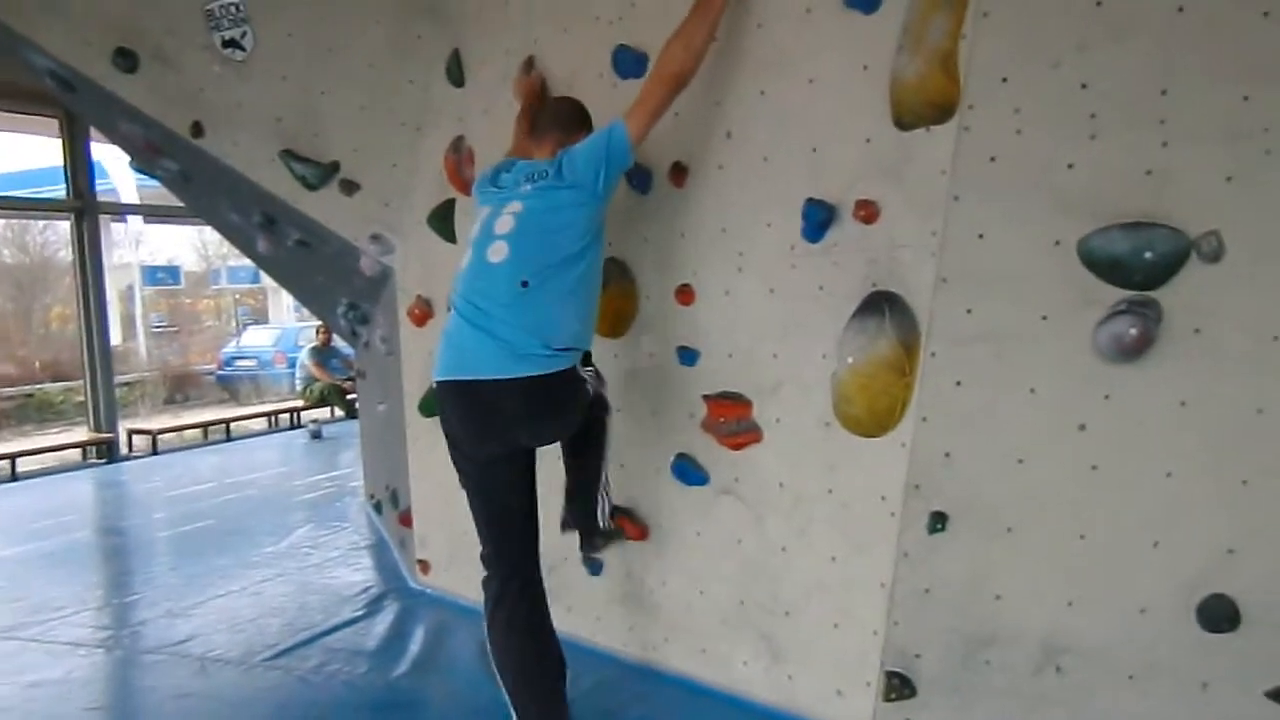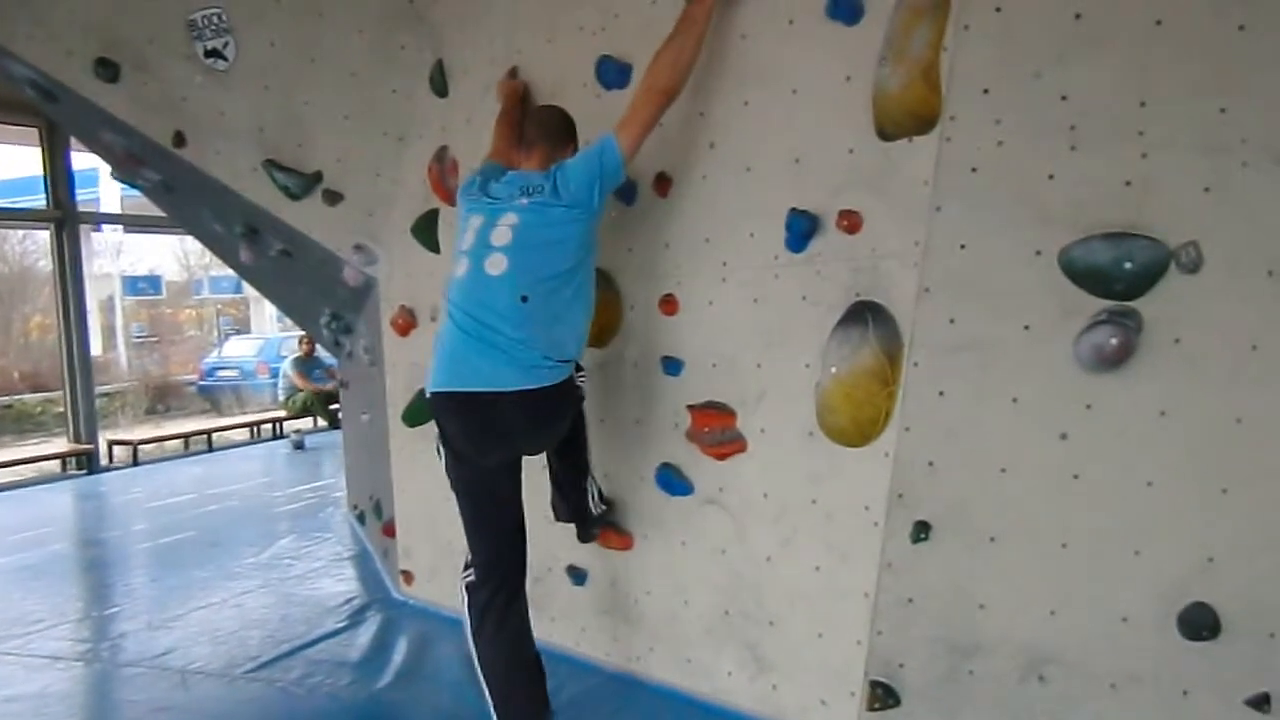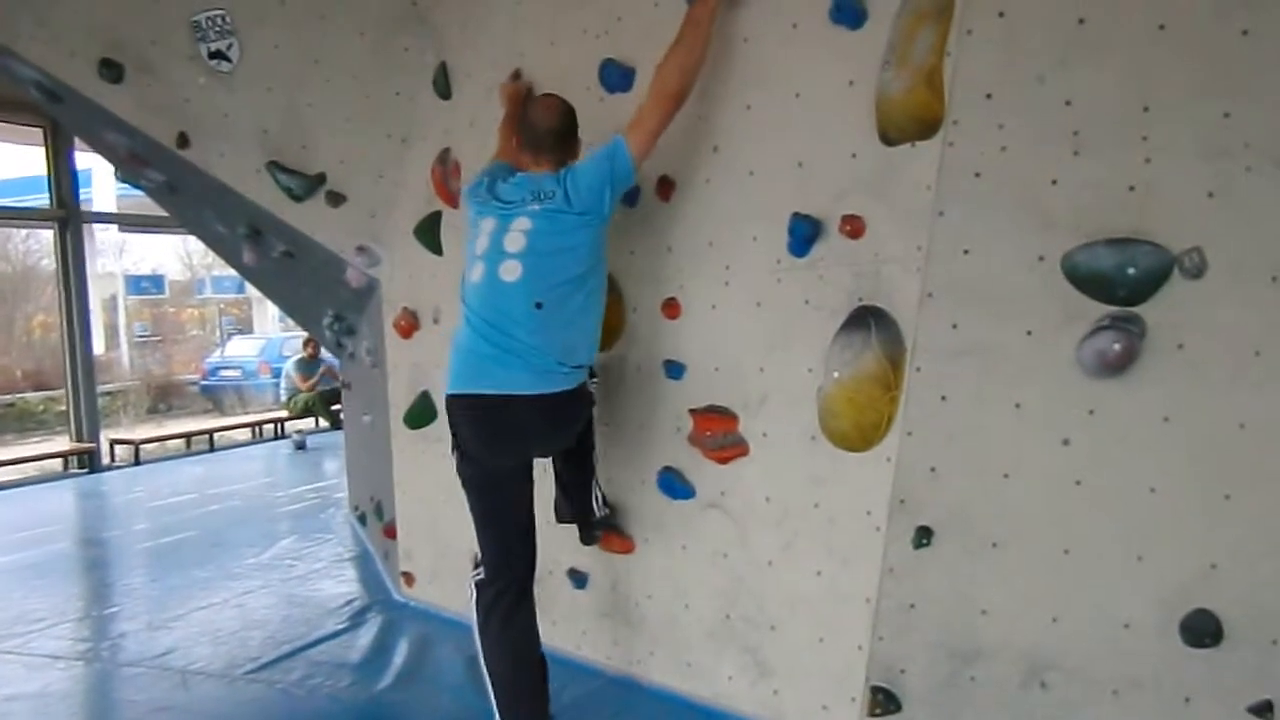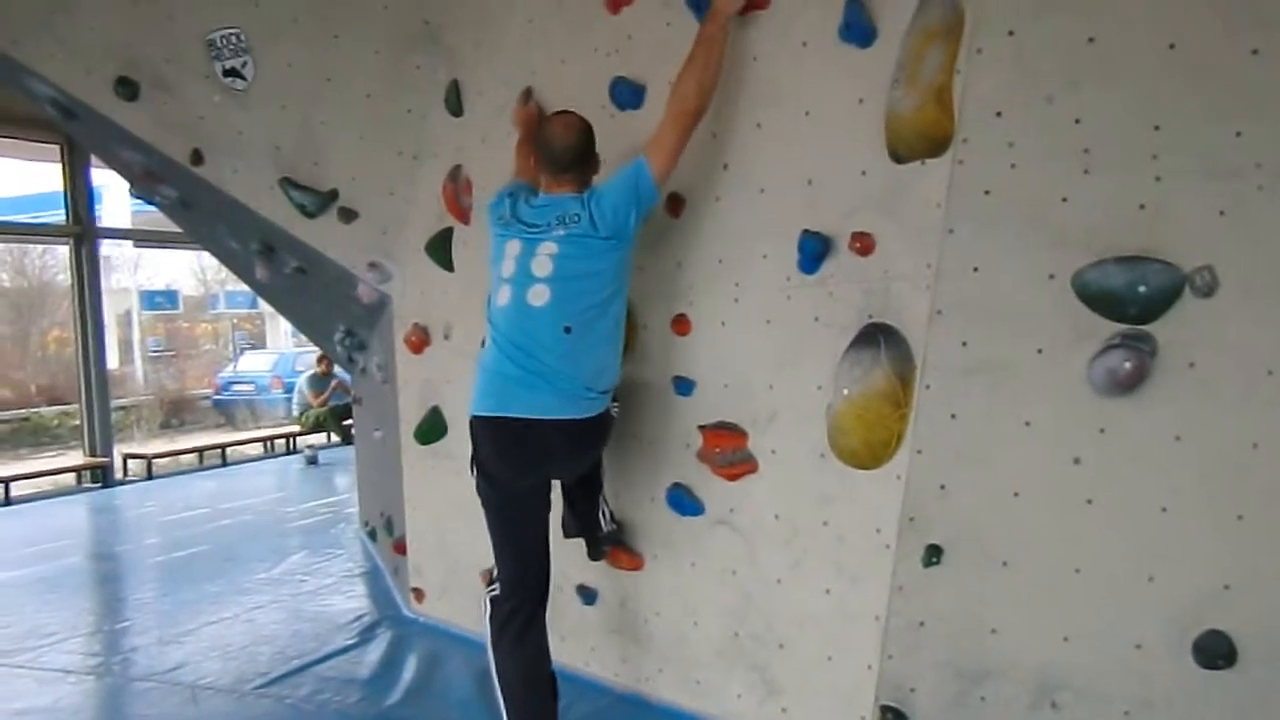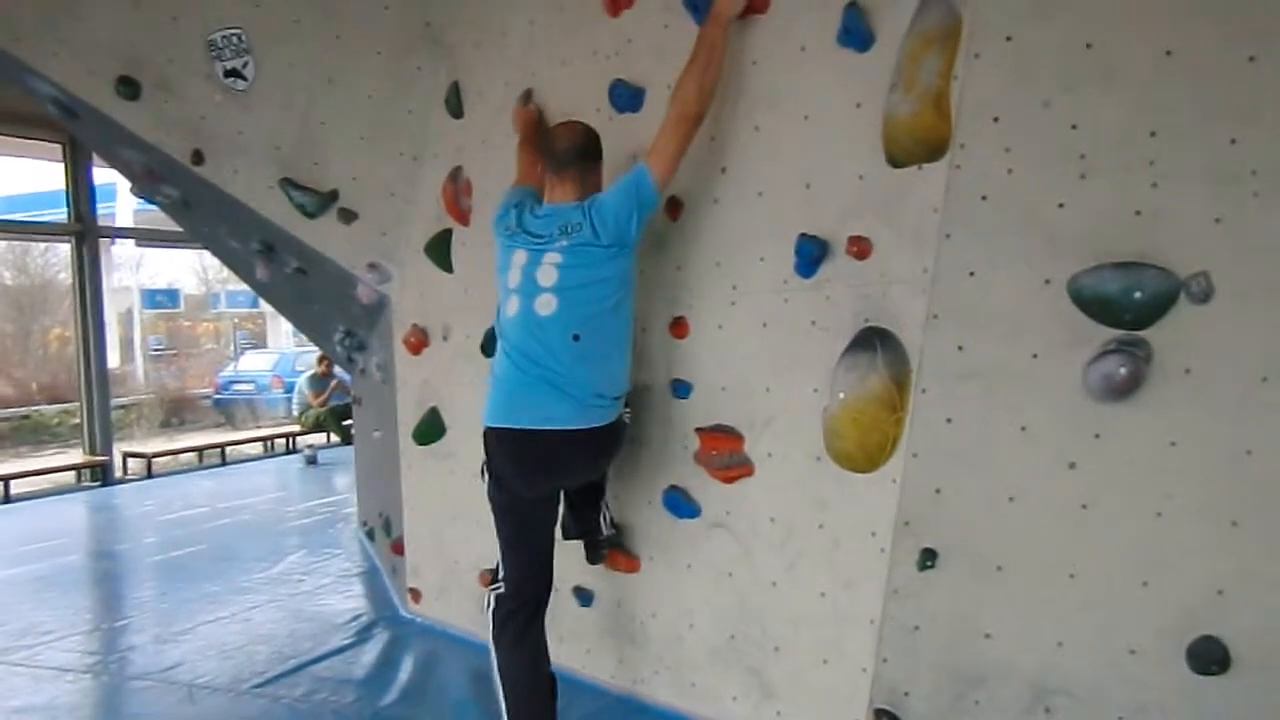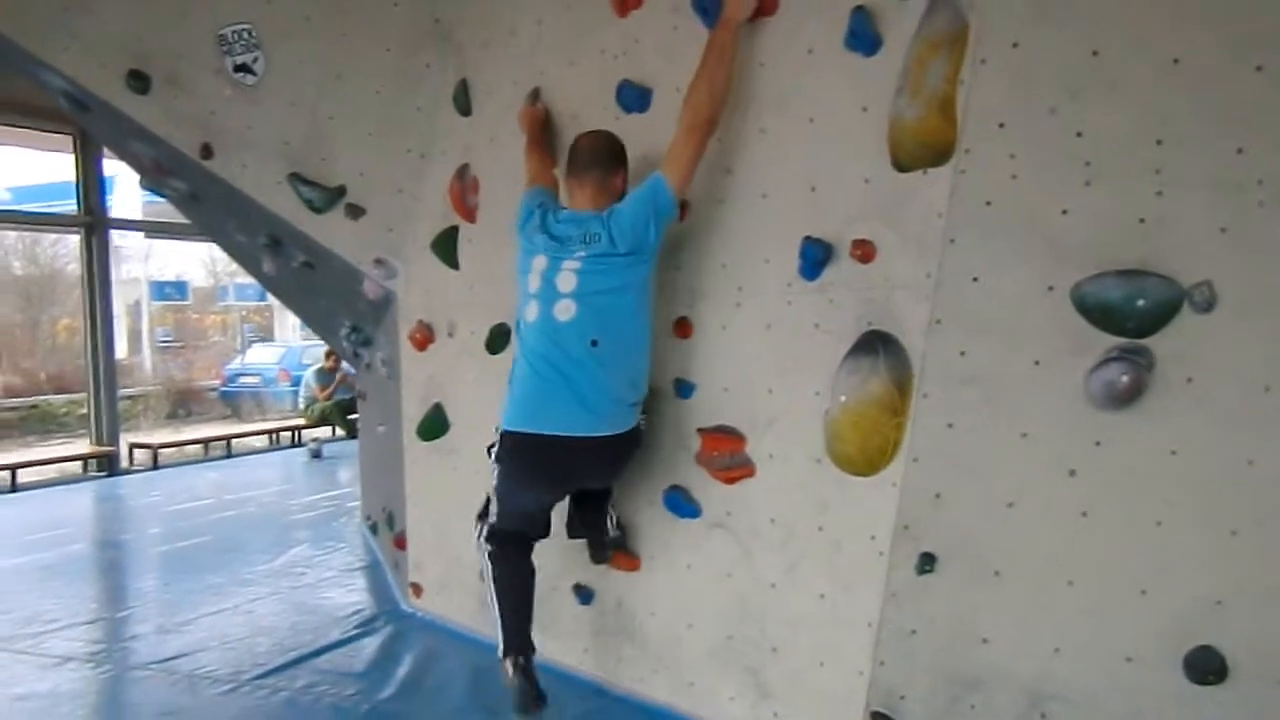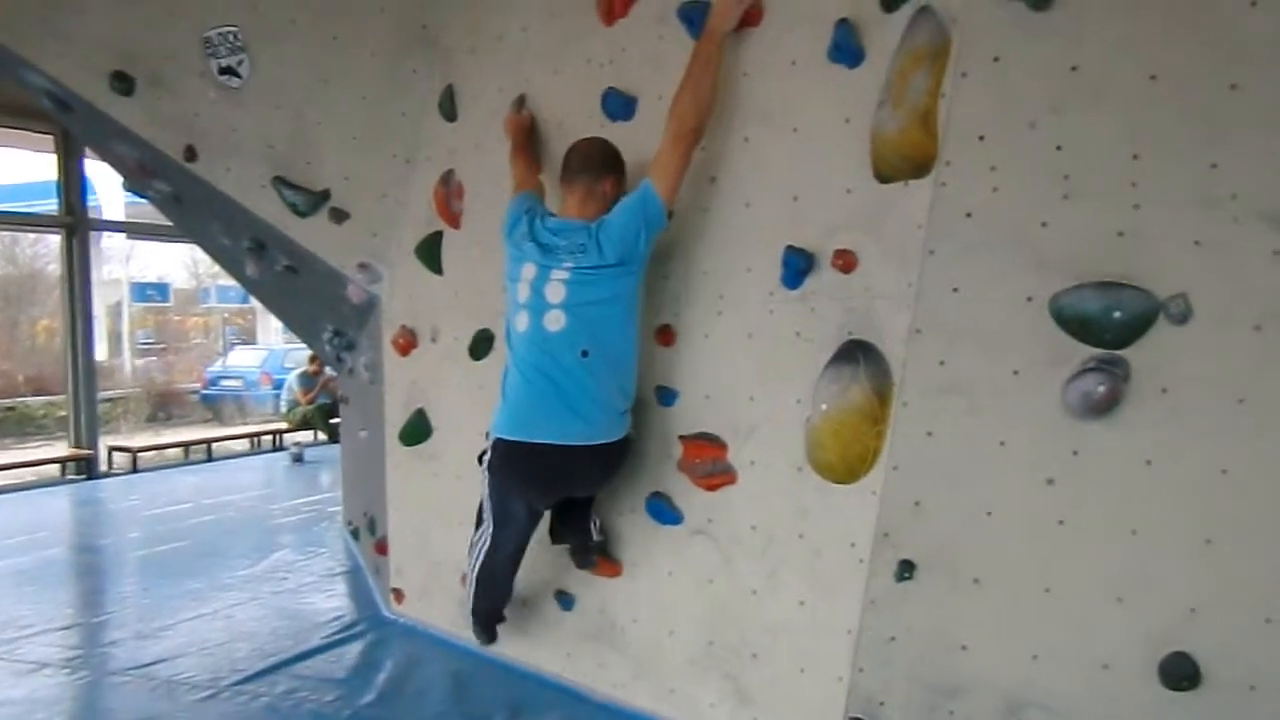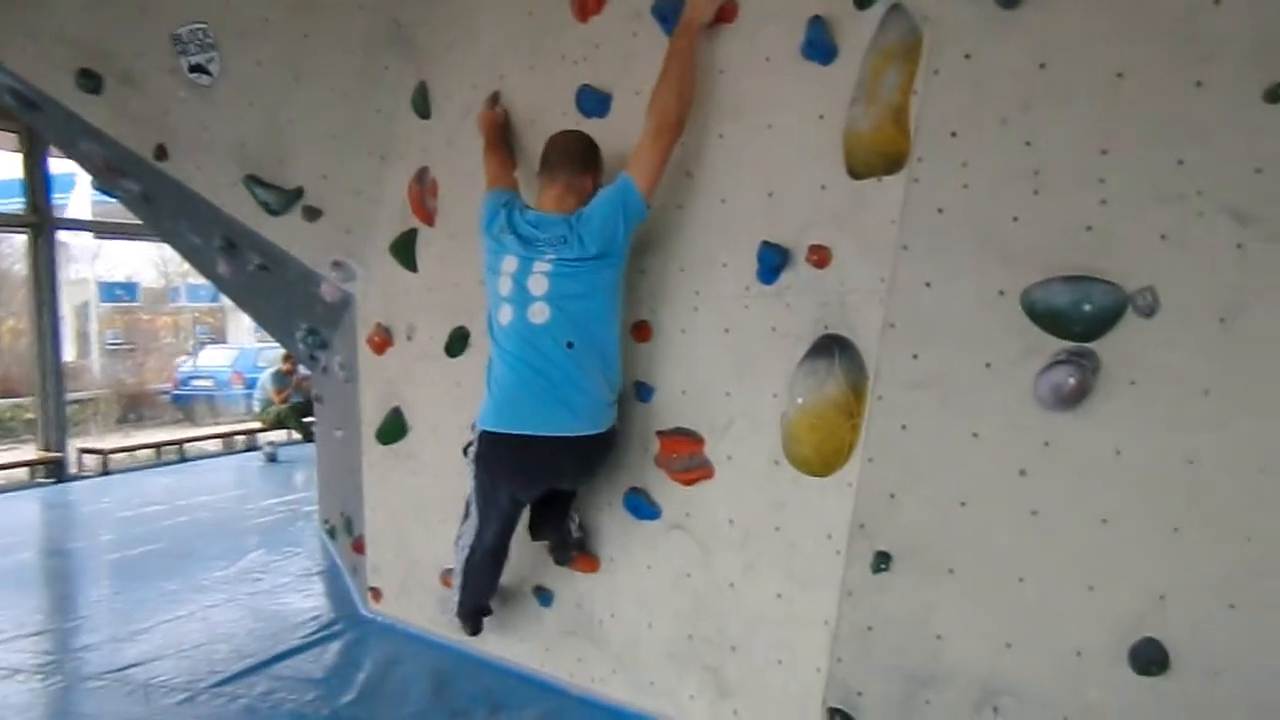
dt=0.3s
person 1, frame 1
left shoulder: (492, 184)
right shoulder: (583, 170)
right elbow: (669, 78)
left wrist: (528, 104)
left hip: (461, 393)
right hip: (541, 389)
left knee: (506, 564)
right knee: (585, 389)
right ankle: (593, 519)
person 1, frame 2
left shoulder: (477, 192)
right shoulder: (576, 185)
left elbow: (502, 154)
right elbow: (658, 92)
left wrist: (509, 107)
left hip: (459, 405)
right hip: (536, 404)
left knee: (492, 573)
right ankle: (584, 509)
person 1, frame 3
left shoulder: (486, 194)
right shoulder: (586, 192)
left elbow: (508, 154)
right elbow: (667, 94)
left wrist: (512, 108)
left hip: (474, 407)
right hip: (550, 408)
left knee: (502, 575)
right ankle: (586, 511)
person 1, frame 4
left shoulder: (506, 213)
right shoulder: (611, 213)
left elbow: (526, 168)
right elbow: (684, 113)
left wrist: (526, 128)
left hip: (498, 429)
right hip: (574, 431)
left knee: (517, 595)
right ankle: (594, 527)
person 1, frame 5
left shoulder: (513, 223)
right shoulder: (612, 220)
left elbow: (530, 169)
right elbow: (684, 119)
left wrist: (527, 130)
left hip: (511, 438)
right hip: (590, 438)
left knee: (519, 595)
right ankle: (593, 528)
person 1, frame 6
left shoulder: (535, 226)
right shoulder: (632, 229)
left elbow: (539, 167)
right elbow: (698, 124)
left wrist: (535, 130)
left hip: (530, 444)
right hip: (608, 445)
left knee: (505, 532)
left ankle: (517, 651)
right ankle: (597, 528)
person 1, frame 7
left shoulder: (524, 233)
right shoulder: (620, 240)
left elbow: (526, 171)
right elbow: (682, 135)
left wrist: (521, 134)
left hip: (520, 448)
right hip: (598, 452)
left knee: (498, 539)
left ankle: (485, 619)
right ankle: (579, 534)
person 1, frame 8
left shoulder: (502, 226)
right shoulder: (600, 231)
left elbow: (498, 164)
right elbow: (663, 128)
left wrist: (493, 129)
left hip: (506, 440)
right hip: (584, 443)
left knee: (486, 529)
left ankle: (470, 609)
right ankle: (559, 530)
